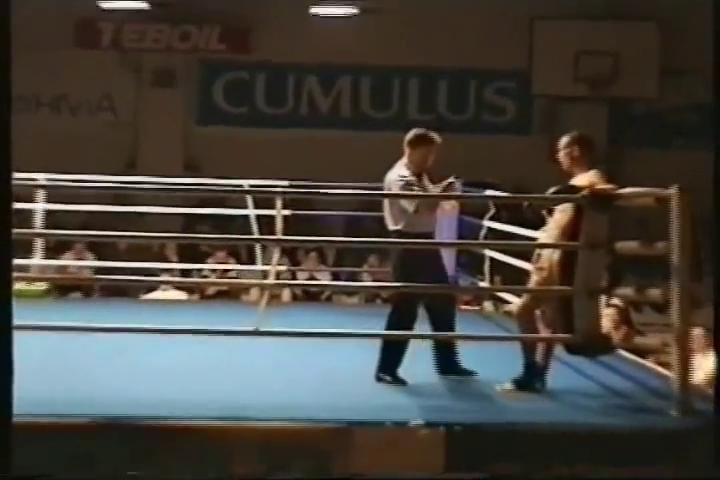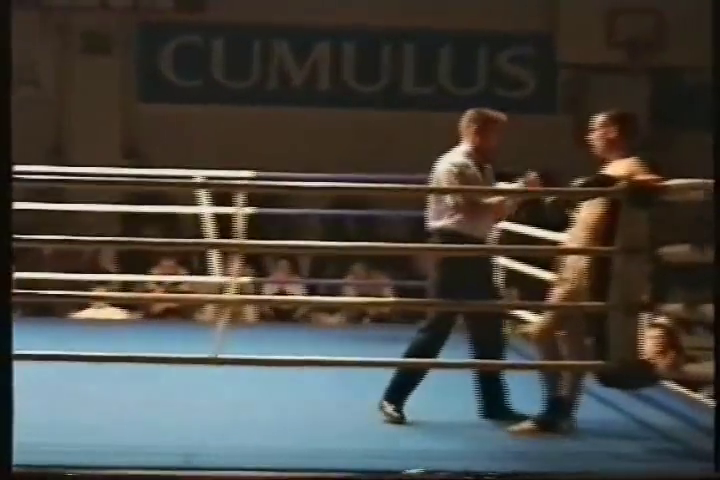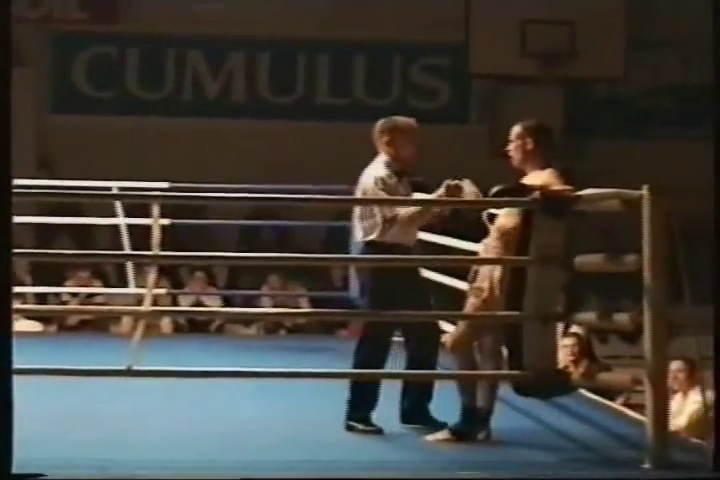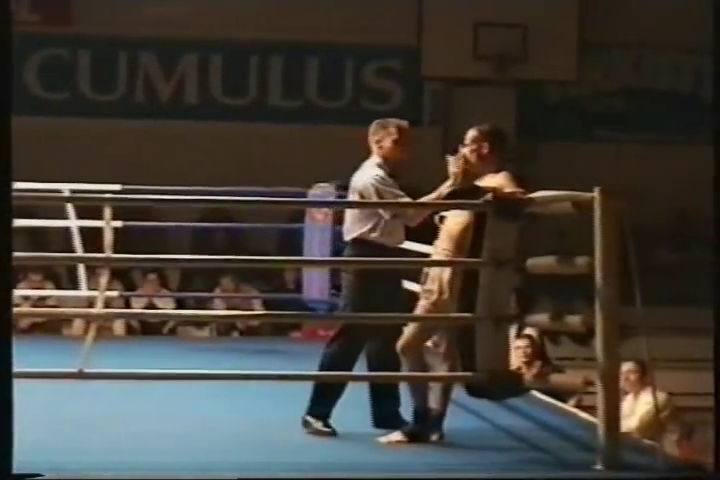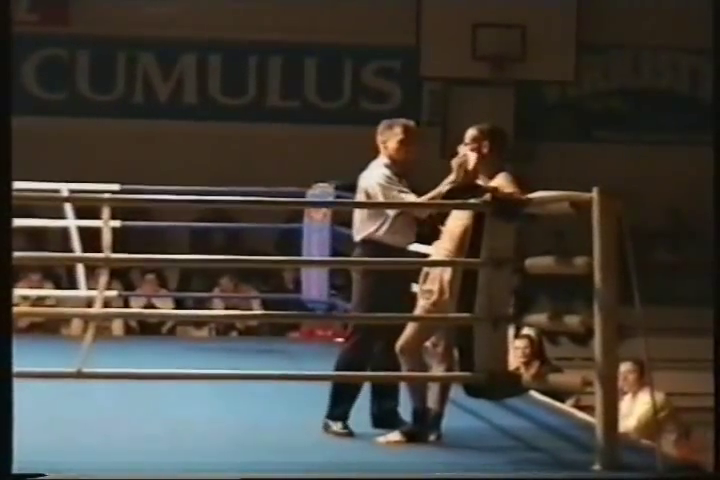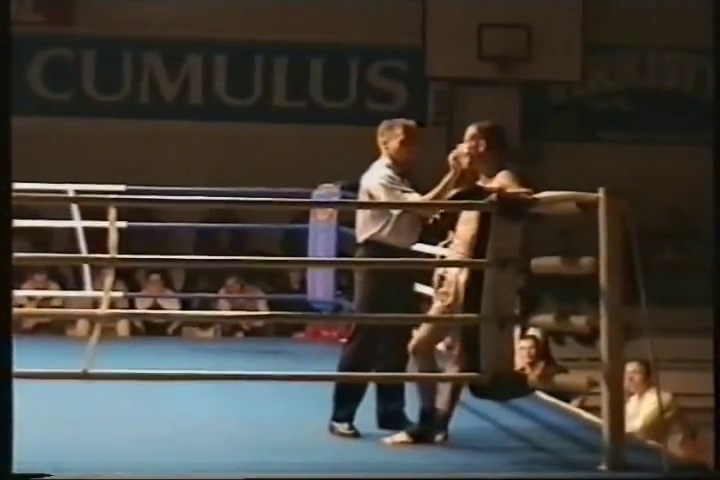
dt=0.5s
person 1, frame 1
left shoulder: (592, 179)
right shoulder: (577, 182)
left hip: (559, 259)
right hip: (549, 256)
left knee: (523, 310)
right knee: (548, 316)
left ankle: (533, 374)
right ankle: (534, 375)
person 1, frame 2
left shoulder: (631, 167)
right shoulder: (610, 171)
left elbow: (653, 184)
left hip: (588, 268)
right hip: (575, 265)
left knee: (544, 332)
right knee: (572, 336)
left ankle: (558, 411)
right ankle: (559, 412)
person 1, frame 3
left shoulder: (547, 178)
right shoulder: (527, 183)
left hip: (502, 277)
right hip: (490, 274)
left knee: (458, 342)
right knee: (487, 346)
right ankle: (476, 421)
person 1, frame 4
left shoulder: (500, 180)
right shoulder: (475, 185)
left elbow: (520, 198)
left hip: (452, 278)
right hip: (441, 274)
left knee: (409, 345)
right knee: (444, 348)
right ankle: (429, 422)
person 1, frame 5
left shoulder: (500, 182)
right shoulder: (475, 184)
left elbow: (520, 200)
left wrist: (490, 194)
left hip: (452, 278)
right hip: (439, 274)
left knee: (408, 346)
right knee: (441, 349)
person 1, frame 6
left shoulder: (503, 180)
right shoulder: (477, 183)
left elbow: (526, 198)
right elbow: (449, 219)
left wrist: (492, 195)
right wrist: (458, 179)
left hip: (467, 280)
right hip: (453, 277)
left knee: (420, 347)
right knee: (457, 351)
right ankle: (434, 423)
person 2, frame 1
left shoulder: (420, 176)
right shoulder: (398, 178)
left elbow: (429, 205)
right elbow: (423, 206)
left wrist: (441, 190)
right wrist: (441, 191)
left hip: (425, 244)
right hip: (408, 246)
left knee: (443, 302)
right knee: (404, 308)
left ankle: (448, 362)
right ankle: (386, 369)
person 2, frame 2
left shoulder: (483, 169)
right shoulder: (451, 165)
left elbow: (488, 213)
right elbow: (467, 209)
left wrist: (513, 199)
right wrist: (508, 196)
left hip: (475, 250)
right hip: (453, 249)
left knee: (488, 328)
right knee: (438, 325)
left ankle: (494, 403)
right ankle: (394, 398)
person 2, frame 3
left shoulder: (398, 178)
right shoulder: (376, 178)
right elbow: (400, 219)
left wrist: (434, 208)
right wrist: (436, 200)
left hip: (402, 260)
right hip: (381, 260)
left knee: (425, 333)
right knee: (376, 338)
left ankle: (415, 408)
right ankle: (357, 414)
person 2, frame 4
left shoulder: (385, 178)
right shoulder: (370, 178)
left elbow: (405, 218)
right elbow: (412, 213)
right wrist: (449, 185)
left hip: (384, 260)
right hip: (365, 260)
left knee: (387, 340)
right knee: (350, 337)
left ankle: (386, 412)
right ankle: (316, 413)
person 2, frame 5
left shoulder: (395, 178)
right shoulder: (377, 177)
left elbow: (414, 215)
right elbow: (419, 207)
right wrist: (452, 180)
left hip: (395, 260)
right hip: (375, 259)
left knee: (391, 339)
right knee: (362, 337)
left ankle: (385, 412)
right ankle: (335, 414)
person 2, frame 6
left shoulder: (398, 179)
right shoulder: (379, 177)
left elbow: (417, 218)
right elbow: (422, 206)
right wrist: (452, 175)
left hip: (398, 261)
right hip: (377, 261)
left knee: (396, 340)
right knee: (365, 339)
left ankle: (391, 412)
right ankle: (341, 416)
